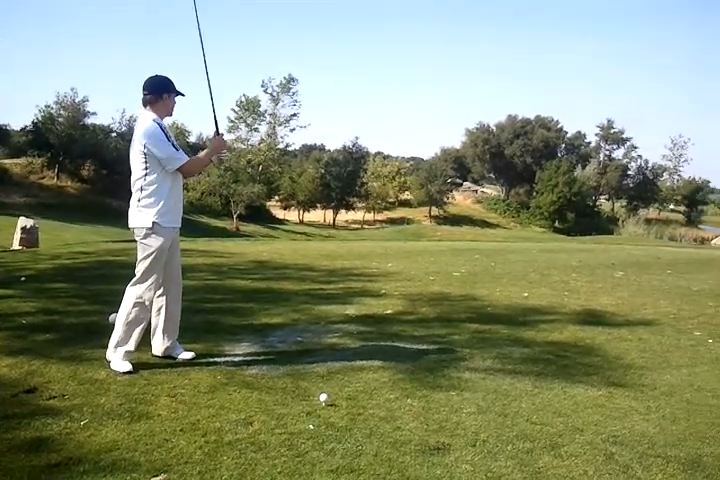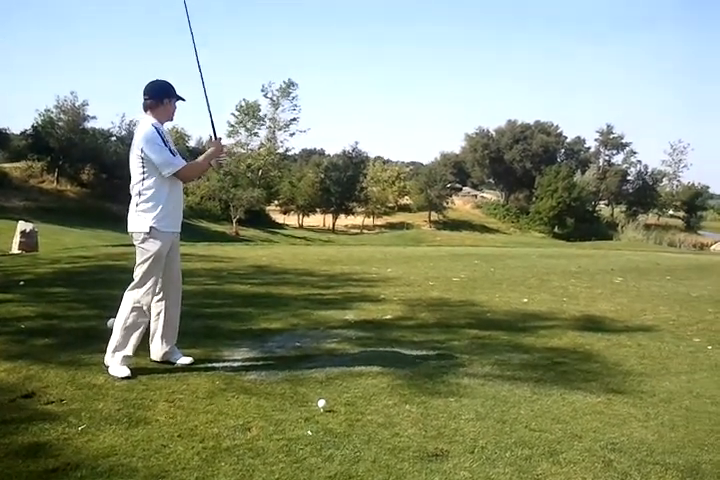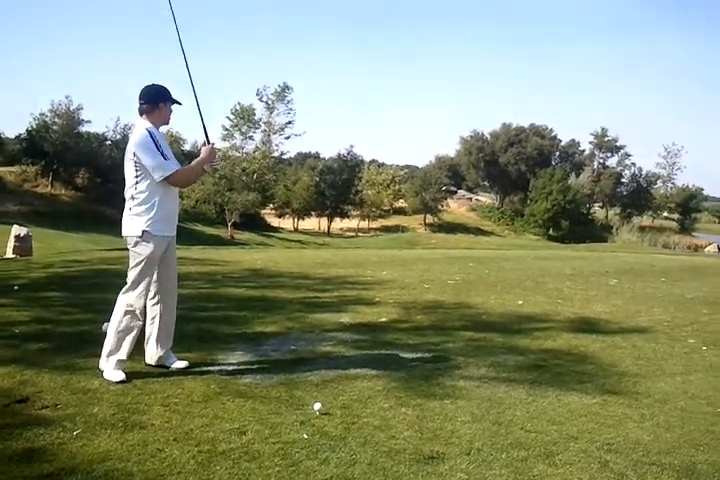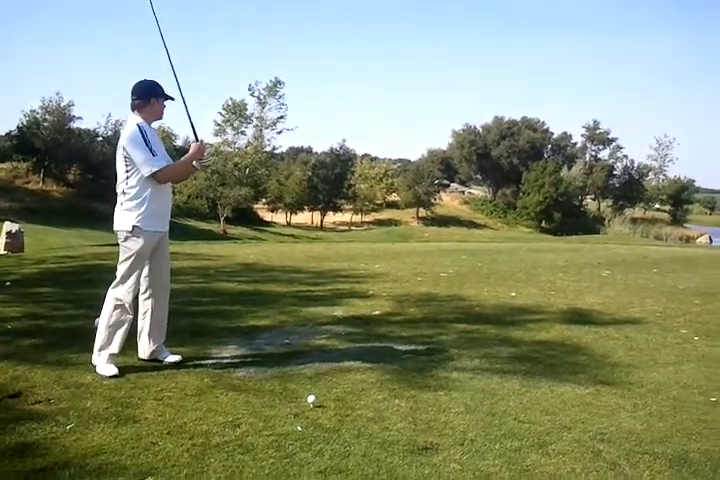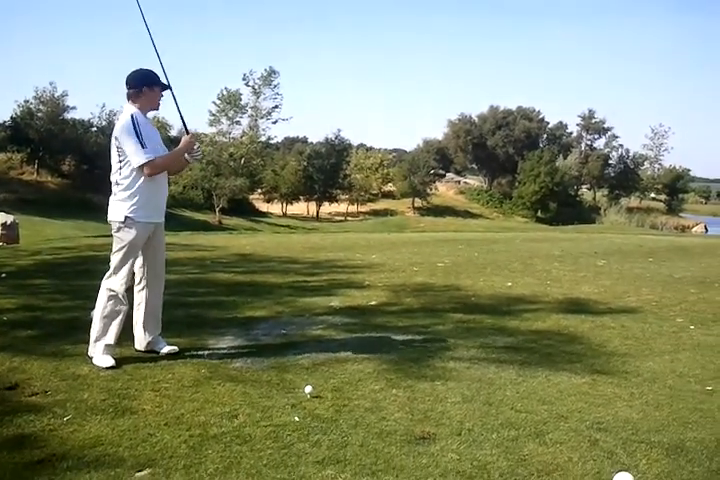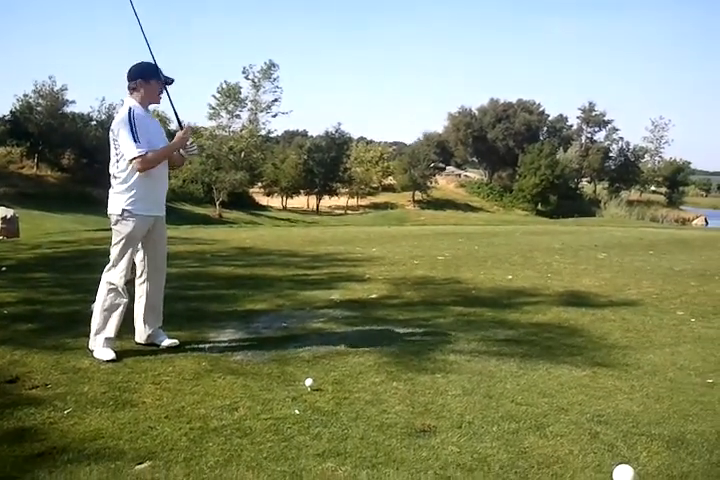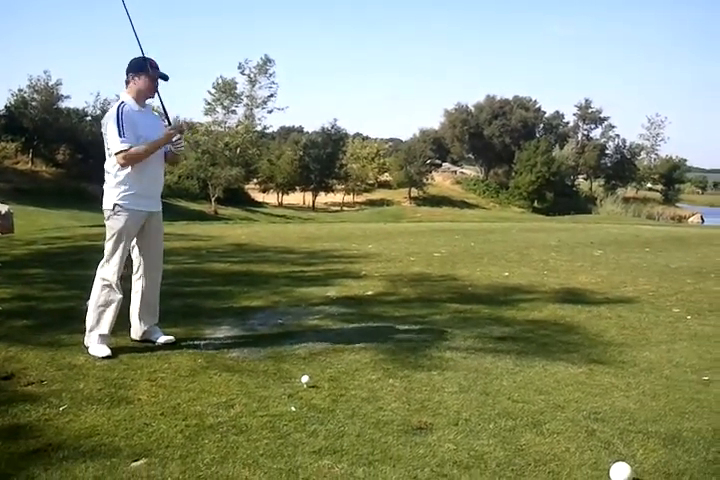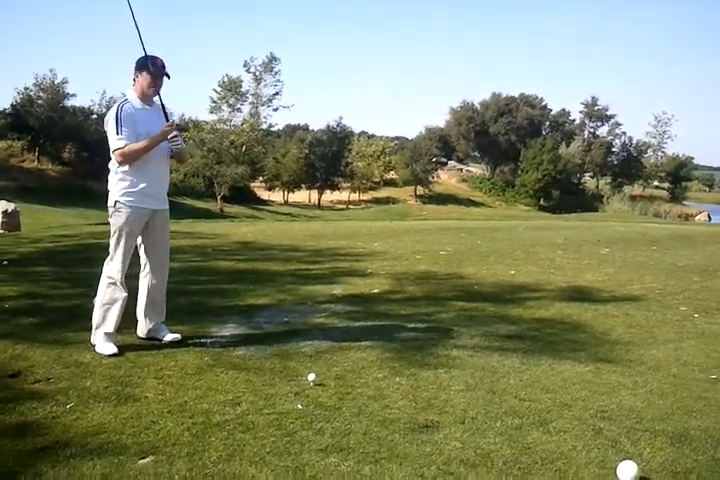
dt=0.1s
person 1, frame 1
left shoulder: (152, 127)
right shoulder: (153, 129)
left elbow: (179, 170)
right elbow: (187, 168)
left wrist: (208, 156)
right wrist: (212, 149)
left hip: (165, 221)
right hip: (154, 221)
left knee: (170, 284)
right knee: (145, 286)
left ankle: (165, 343)
right ankle: (118, 350)
person 1, frame 2
left shoulder: (155, 133)
right shoulder: (151, 133)
left elbow: (181, 175)
right elbow: (183, 173)
left wrist: (208, 162)
right wrist: (210, 154)
left hip: (167, 226)
right hip: (153, 226)
left knee: (169, 288)
right knee: (142, 291)
left ankle: (164, 348)
right ankle: (116, 356)
person 1, frame 3
left shoulder: (153, 137)
right shoulder: (146, 137)
left elbow: (176, 180)
right elbow: (175, 179)
left wrist: (203, 166)
right wrist: (203, 159)
left hip: (163, 230)
right hip: (147, 230)
left knee: (165, 292)
right knee: (135, 295)
left ankle: (159, 352)
right ankle: (111, 360)
person 1, frame 4
left shoulder: (148, 134)
right shoulder: (136, 133)
left elbow: (170, 177)
right elbow: (161, 176)
left wrist: (193, 165)
right wrist: (190, 156)
left hip: (157, 225)
right hip: (138, 225)
left knee: (158, 287)
right knee: (125, 290)
left ankle: (152, 346)
right ankle: (103, 355)
person 1, frame 5
left shoulder: (145, 124)
right shoulder: (130, 123)
left elbow: (165, 169)
right elbow: (150, 168)
left wrist: (186, 157)
right wrist: (181, 148)
left hip: (153, 216)
right hip: (132, 215)
left knee: (153, 278)
right knee: (118, 280)
left ankle: (148, 337)
right ankle: (100, 346)
person 1, frame 6
left shoulder: (152, 120)
right shoulder: (128, 116)
left elbow: (169, 163)
right elbow: (140, 163)
left wrist: (183, 153)
right wrist: (174, 145)
left hip: (155, 209)
right hip: (130, 208)
left knee: (154, 272)
right knee: (118, 274)
left ankle: (148, 330)
right ankle: (100, 339)
person 1, frame 7
left shoulder: (154, 116)
right shoulder: (120, 112)
left elbow: (166, 159)
right elbow: (125, 158)
left wrist: (175, 148)
right wrist: (162, 140)
left hip: (151, 205)
right hip: (125, 204)
left knee: (150, 268)
right knee: (112, 270)
left ankle: (144, 326)
right ankle: (95, 335)
person 1, frame 8
left shoulder: (161, 114)
right shoulder: (122, 110)
right elbow: (122, 155)
left wrist: (175, 144)
right wrist: (156, 139)
left hip: (159, 202)
right hip: (128, 201)
left knee: (157, 266)
right knee: (117, 269)
left ankle: (151, 324)
right ankle: (102, 333)
